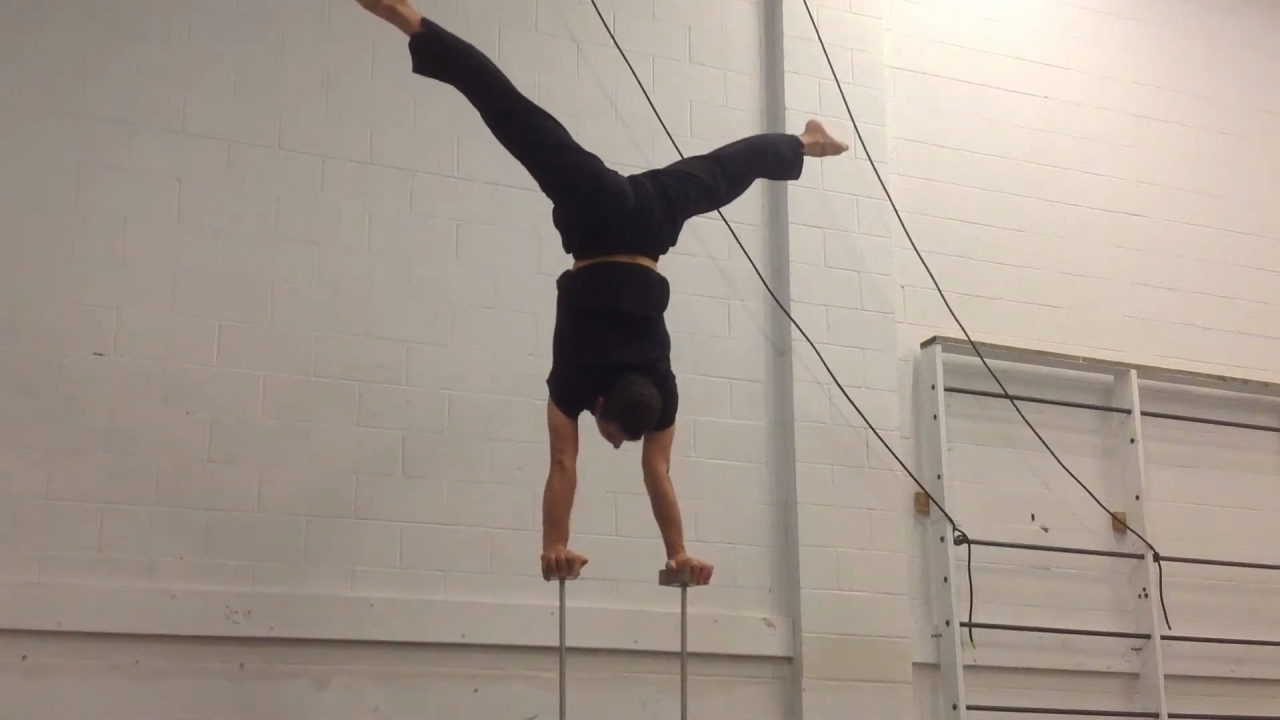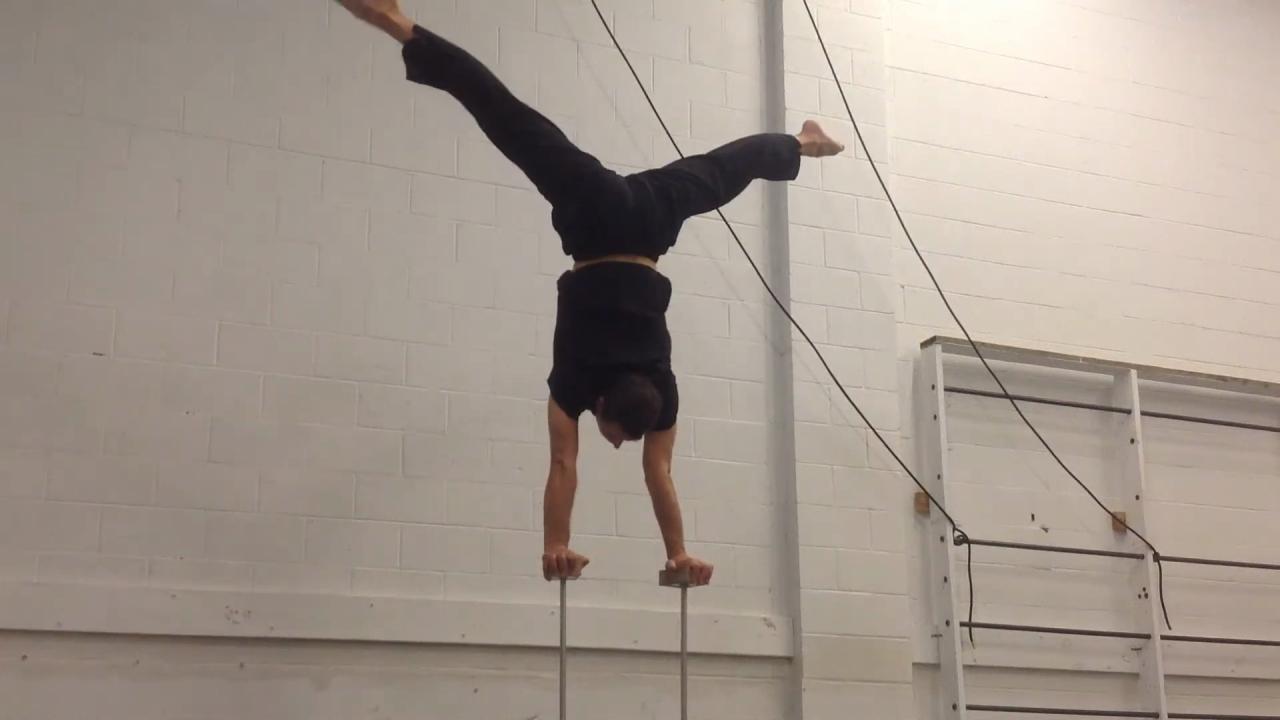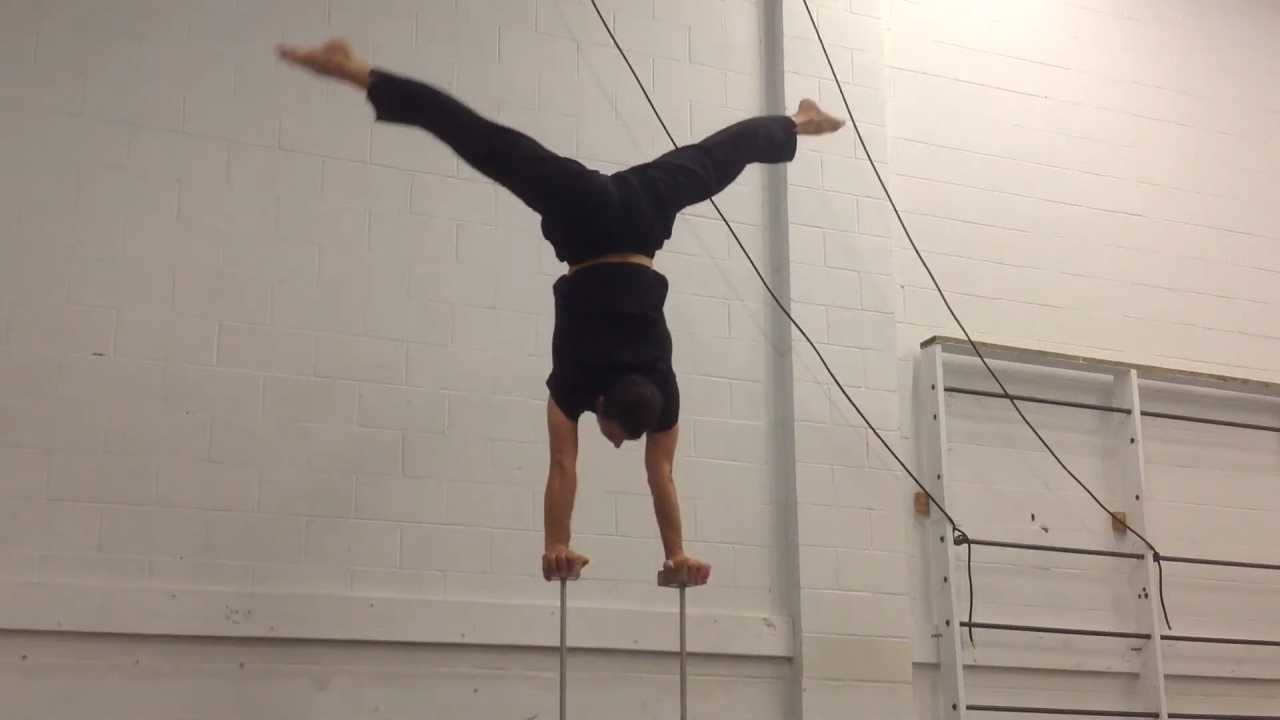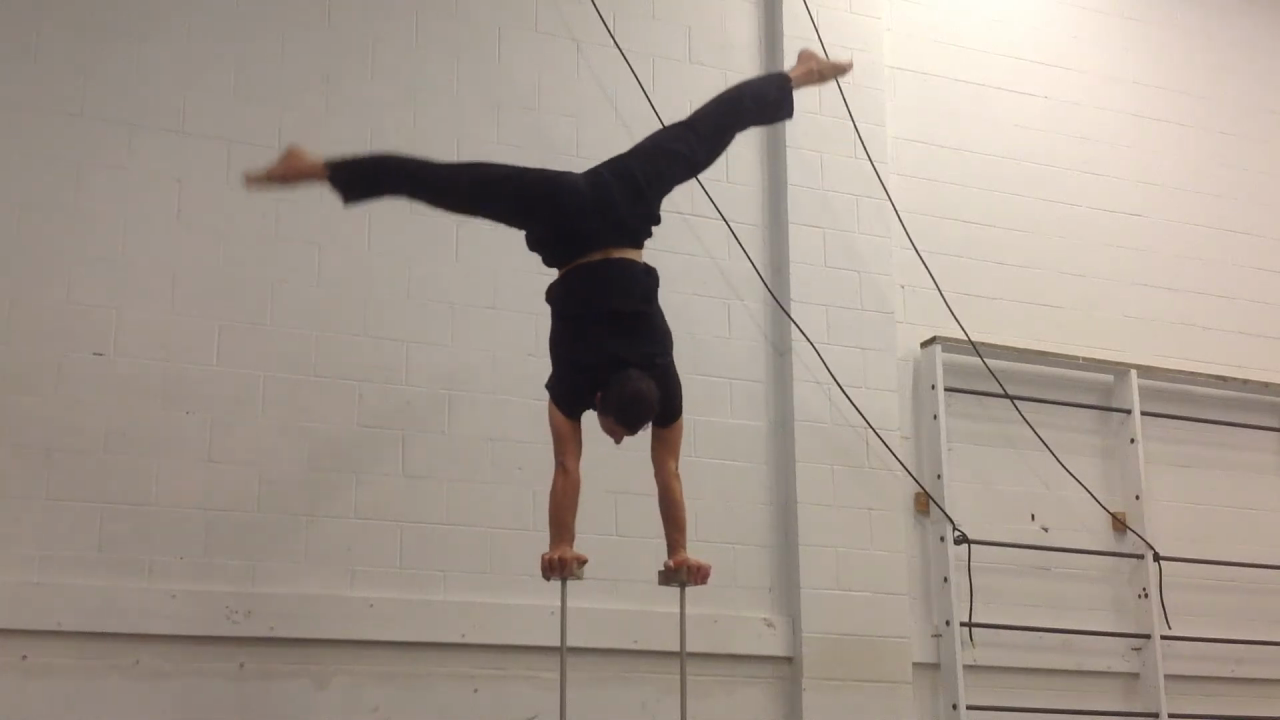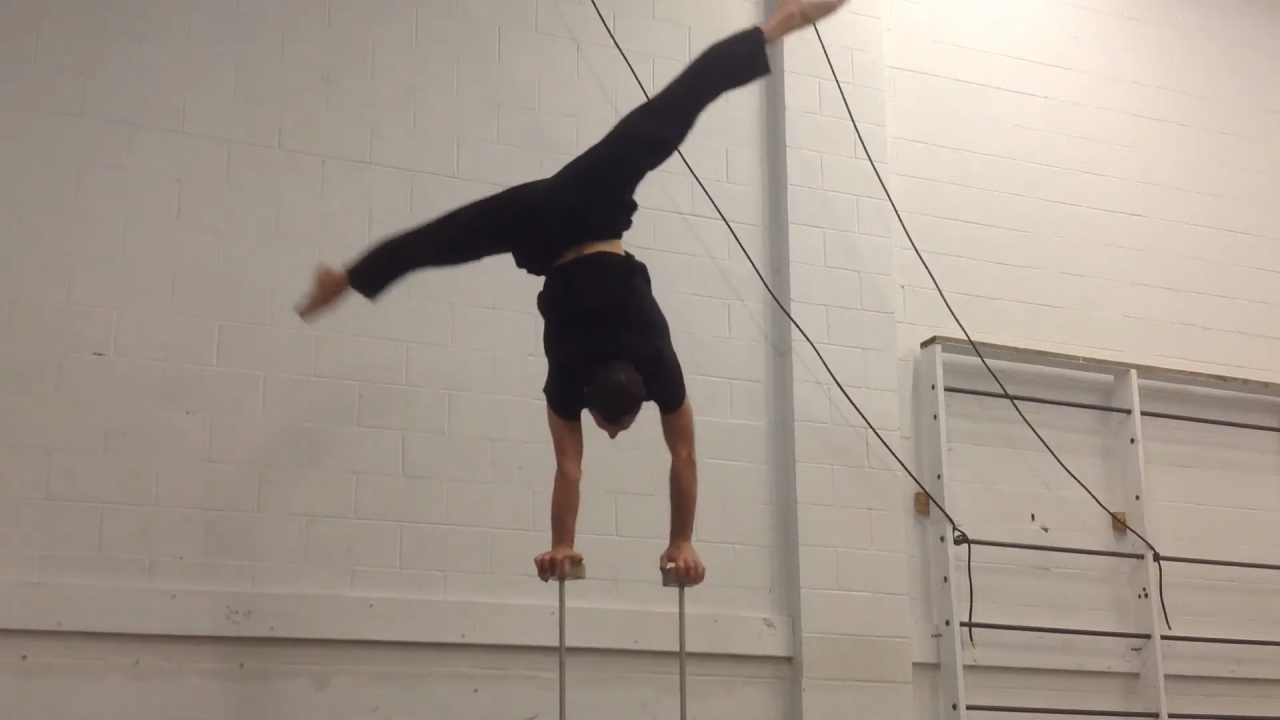
dt=0.3s
person 1, frame 1
left shoulder: (660, 390)
right shoulder: (571, 385)
left elbow: (657, 473)
right elbow: (563, 467)
left wrist: (679, 553)
right wrist: (555, 545)
left hip: (648, 217)
right hip: (600, 216)
left knee: (722, 173)
right knee: (518, 118)
left ankle: (803, 144)
person 1, frame 2
left shoulder: (660, 388)
right shoulder: (574, 383)
left elbow: (658, 473)
right elbow: (563, 466)
left wrist: (680, 552)
right wrist: (556, 546)
left hip: (647, 216)
right hip: (599, 214)
left knee: (720, 172)
right knee: (517, 127)
left ankle: (800, 142)
person 1, frame 3
left shoulder: (661, 387)
right shoulder: (573, 383)
left elbow: (660, 475)
right elbow: (563, 467)
left wrist: (677, 553)
right wrist: (558, 544)
left hip: (639, 213)
right hip: (589, 215)
left knee: (714, 160)
right knee: (490, 146)
left ankle: (796, 125)
right ankle: (362, 73)
person 1, frame 4
left shoulder: (662, 383)
right shoulder: (573, 384)
left elbow: (667, 473)
right elbow: (567, 469)
left wrist: (680, 552)
right wrist: (562, 546)
left hip: (619, 206)
right hip: (573, 217)
left knee: (699, 136)
right knee: (436, 185)
left ankle: (793, 77)
right ankle: (319, 169)
person 1, frame 5
left shoulder: (650, 369)
right shoulder: (566, 383)
left elbow: (683, 457)
right elbow: (568, 466)
left wrist: (682, 541)
right wrist: (560, 544)
left hip: (591, 202)
right hip: (545, 218)
left knee: (673, 110)
right knee: (434, 247)
right ankle: (345, 278)
